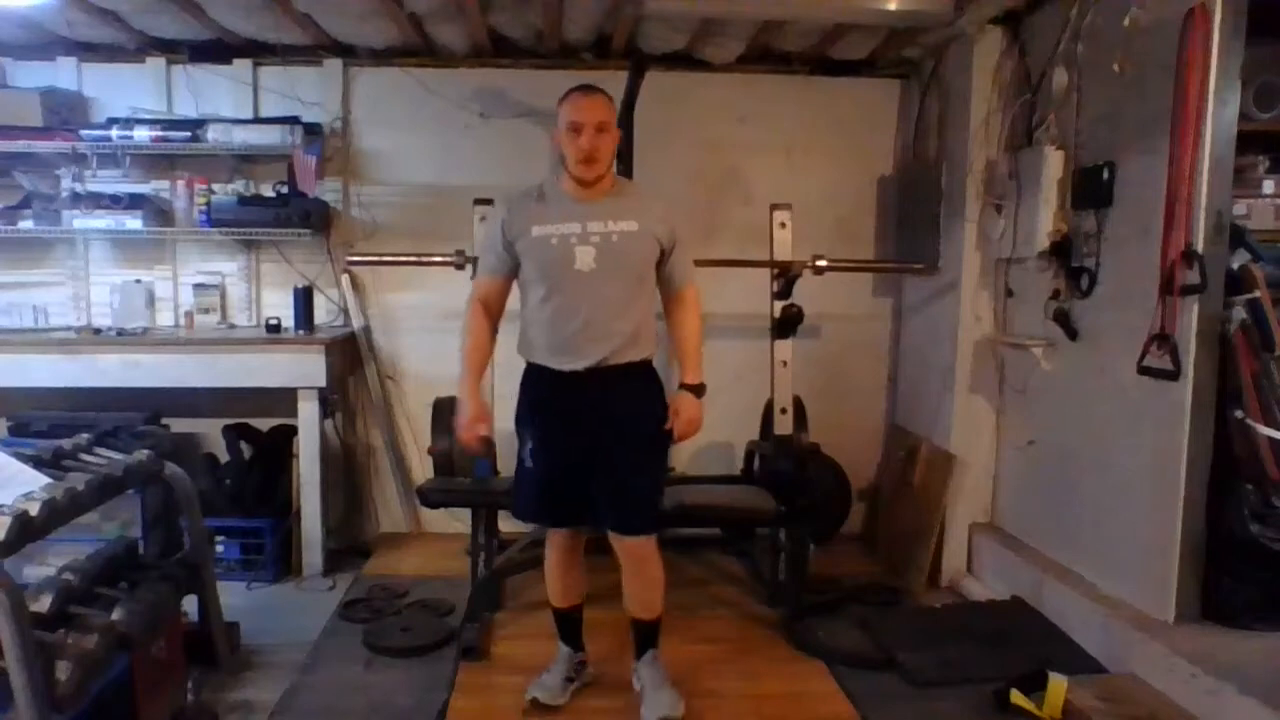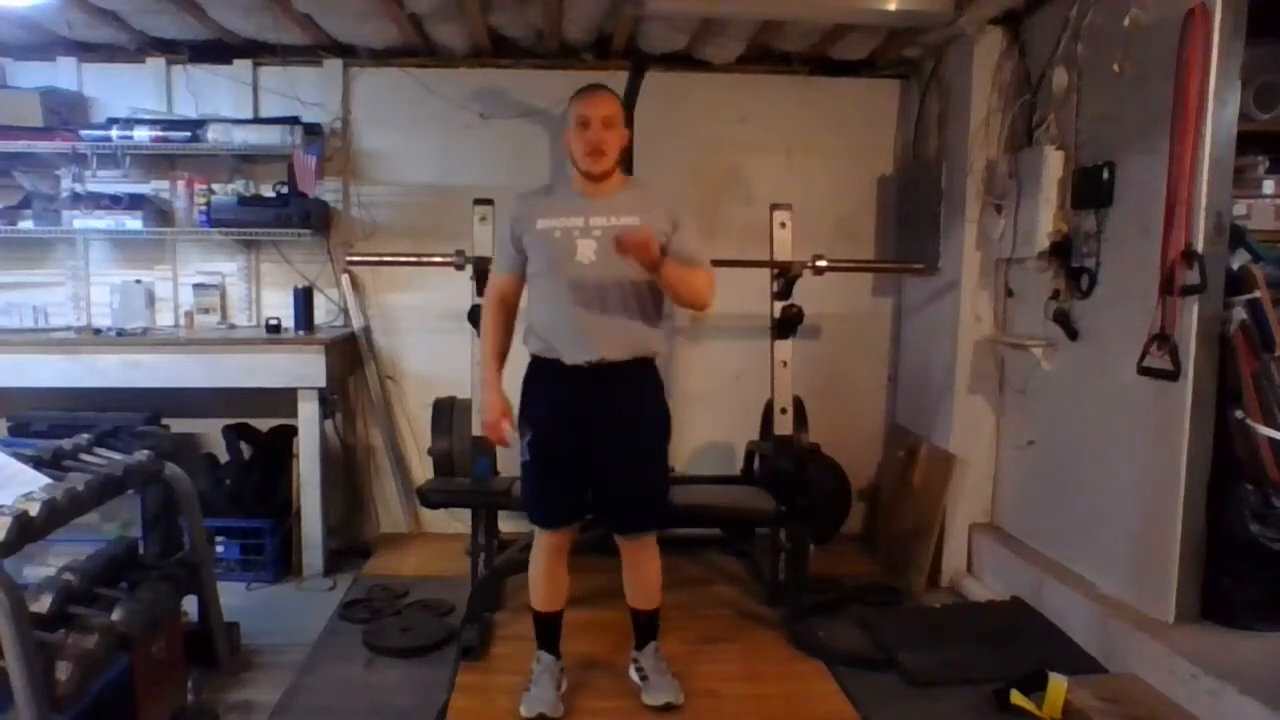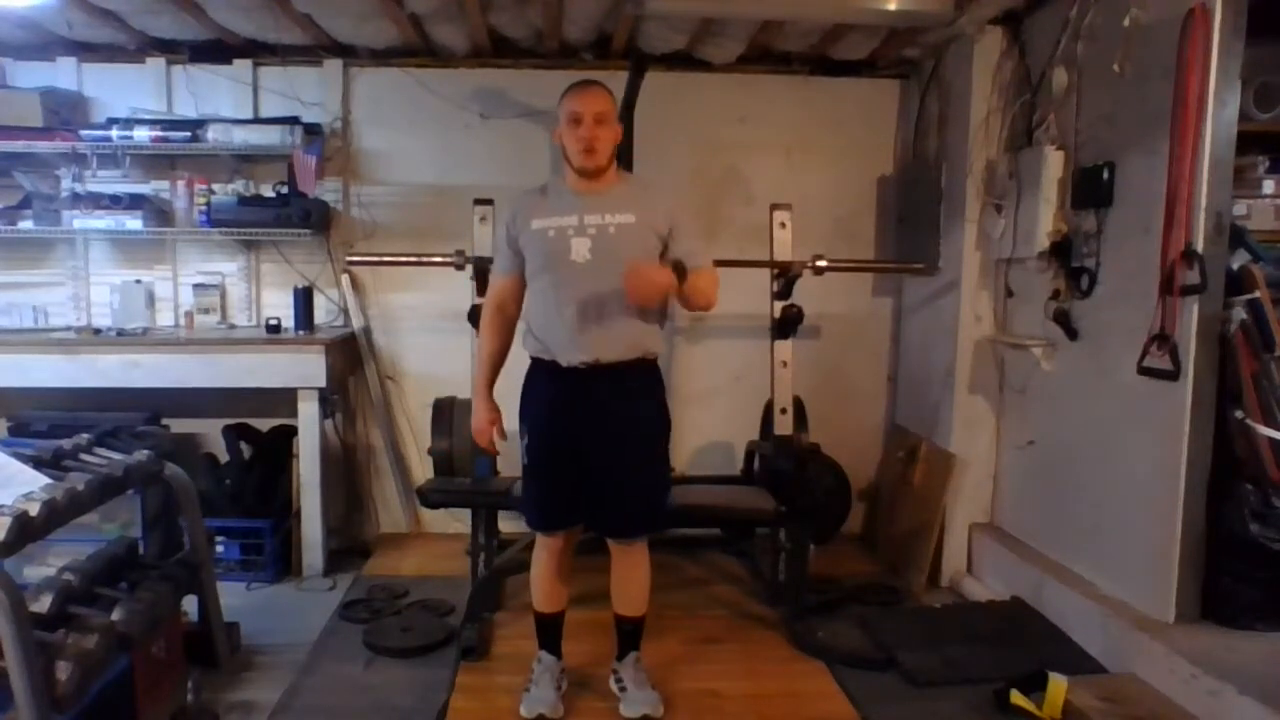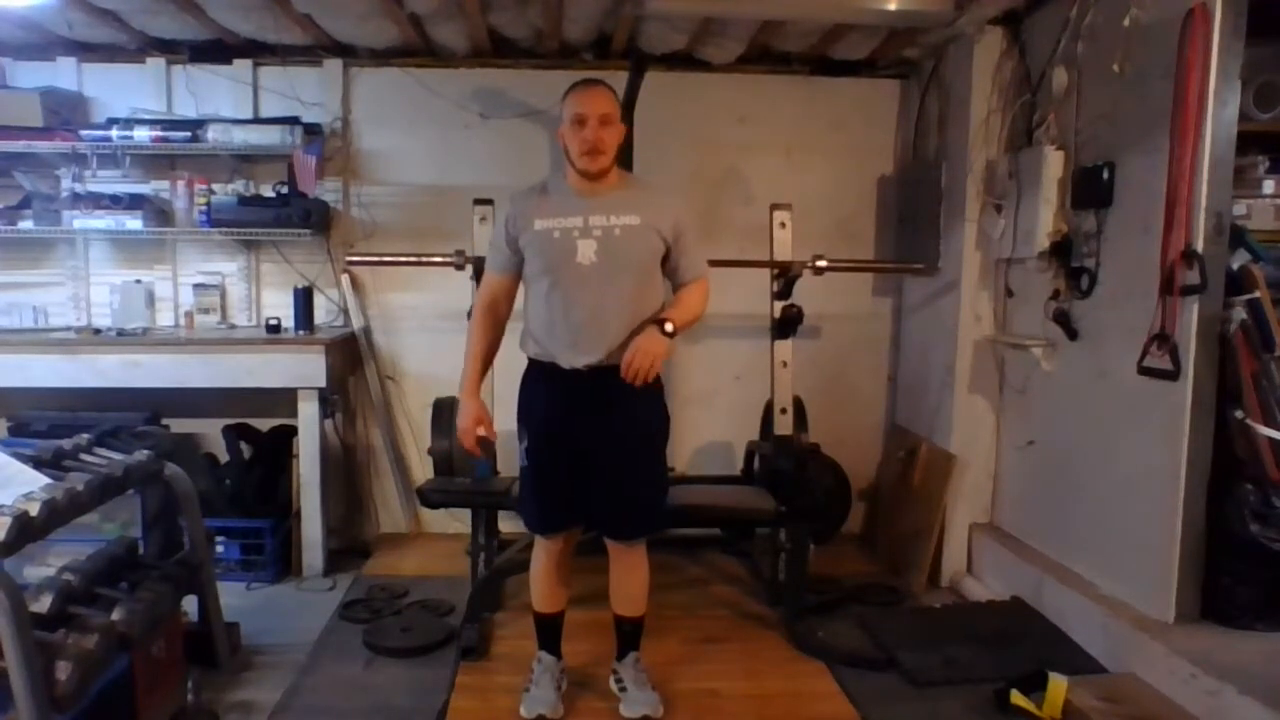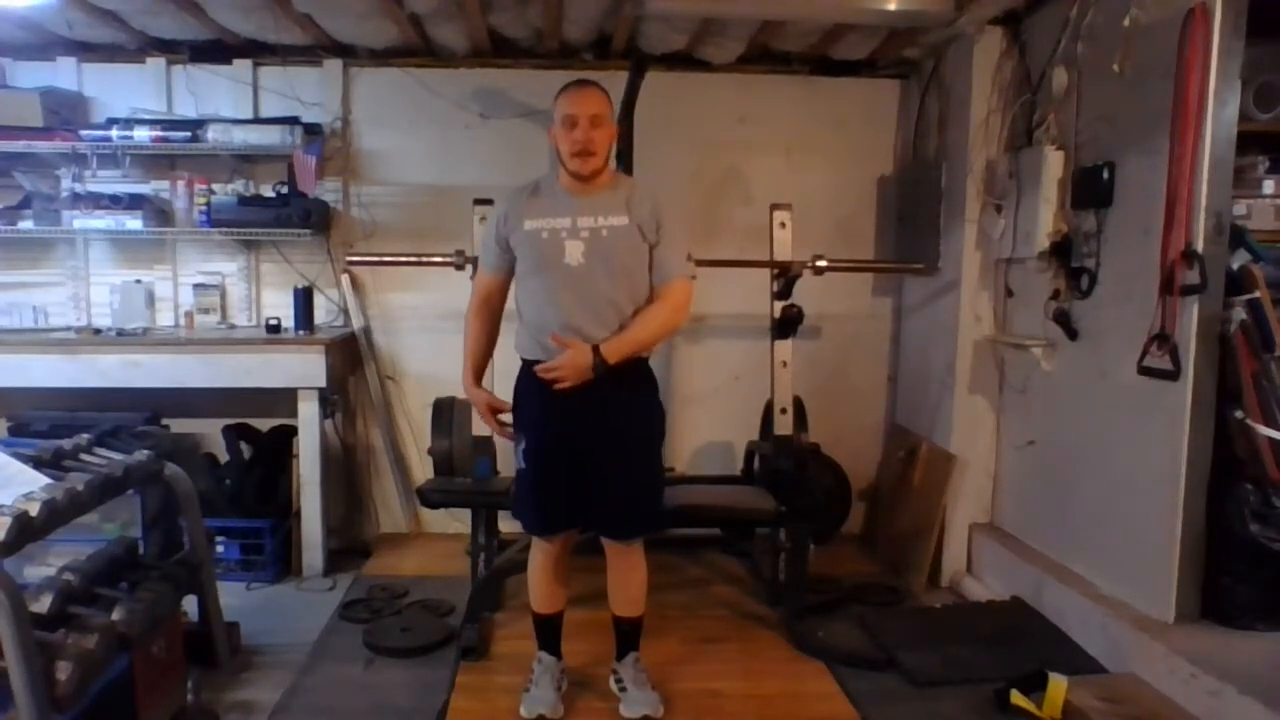
dt=1s
person 1, frame 1
left shoulder: (651, 215)
right shoulder: (521, 215)
left elbow: (683, 302)
right elbow: (483, 305)
left wrist: (691, 385)
right wrist: (470, 392)
left hip: (630, 389)
right hip: (551, 391)
left knee: (636, 541)
right knee: (562, 535)
left ankle: (648, 662)
right ankle: (571, 654)
person 1, frame 2
left shoulder: (656, 210)
right shoulder: (531, 211)
left elbow: (702, 296)
right elbow: (499, 302)
left wrist: (657, 261)
right wrist: (491, 385)
left hip: (630, 385)
right hip: (553, 385)
left knee: (637, 534)
right knee: (552, 533)
left ankle: (646, 654)
right ankle: (548, 663)
person 1, frame 3
left shoulder: (652, 205)
right shoulder: (527, 211)
left elbow: (708, 287)
right elbow: (500, 306)
left wrist: (672, 275)
right wrist: (482, 393)
left hip: (630, 387)
right hip: (552, 387)
left knee: (628, 537)
right knee: (551, 535)
left ankle: (628, 663)
right ankle: (548, 663)
person 1, frame 4
left shoulder: (656, 208)
right shoulder: (527, 209)
left elbow: (697, 287)
right elbow: (491, 303)
left wrist: (663, 329)
right wrist: (469, 391)
left hip: (630, 393)
right hip: (550, 389)
left knee: (628, 538)
right knee: (551, 536)
left ankle: (628, 663)
right ankle: (548, 663)
person 1, frame 5
left shoulder: (645, 207)
right shoulder: (517, 209)
left elbow: (675, 300)
right elbow: (485, 299)
left wrist: (600, 355)
right wrist: (472, 380)
left hip: (624, 389)
right hip: (543, 390)
left knee: (625, 537)
right knee: (549, 537)
left ankle: (628, 664)
right ankle: (548, 663)
